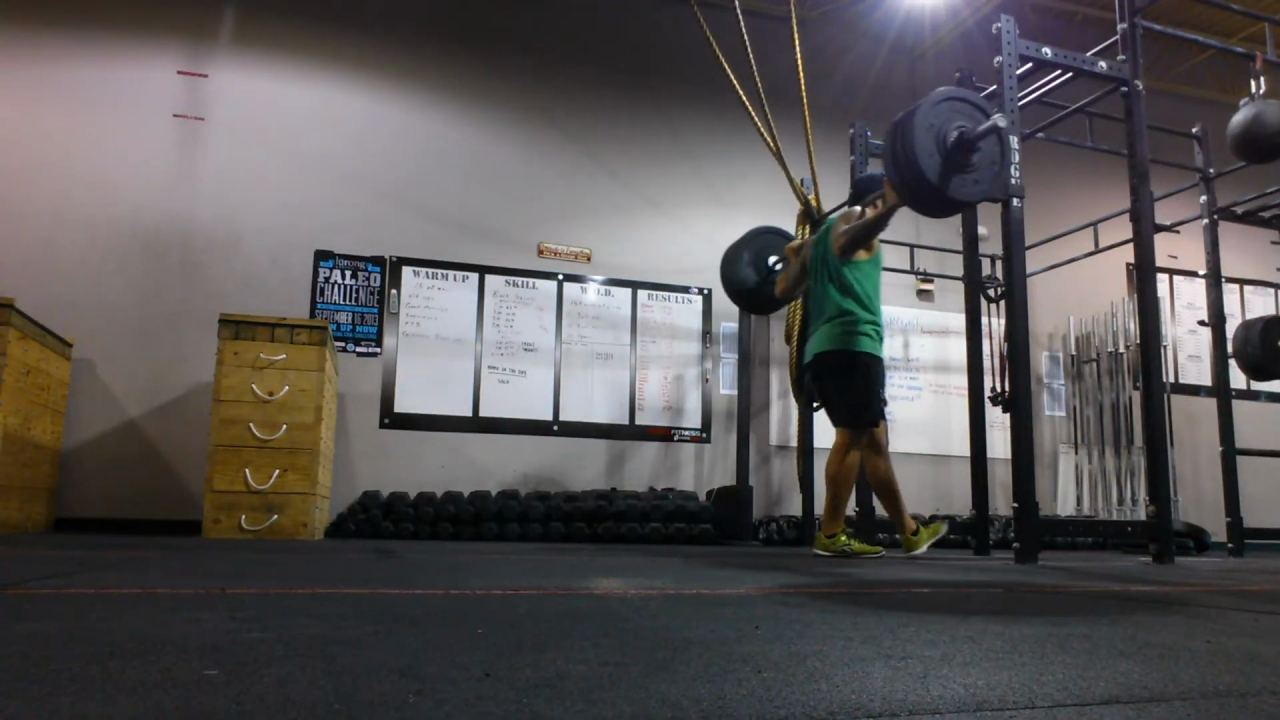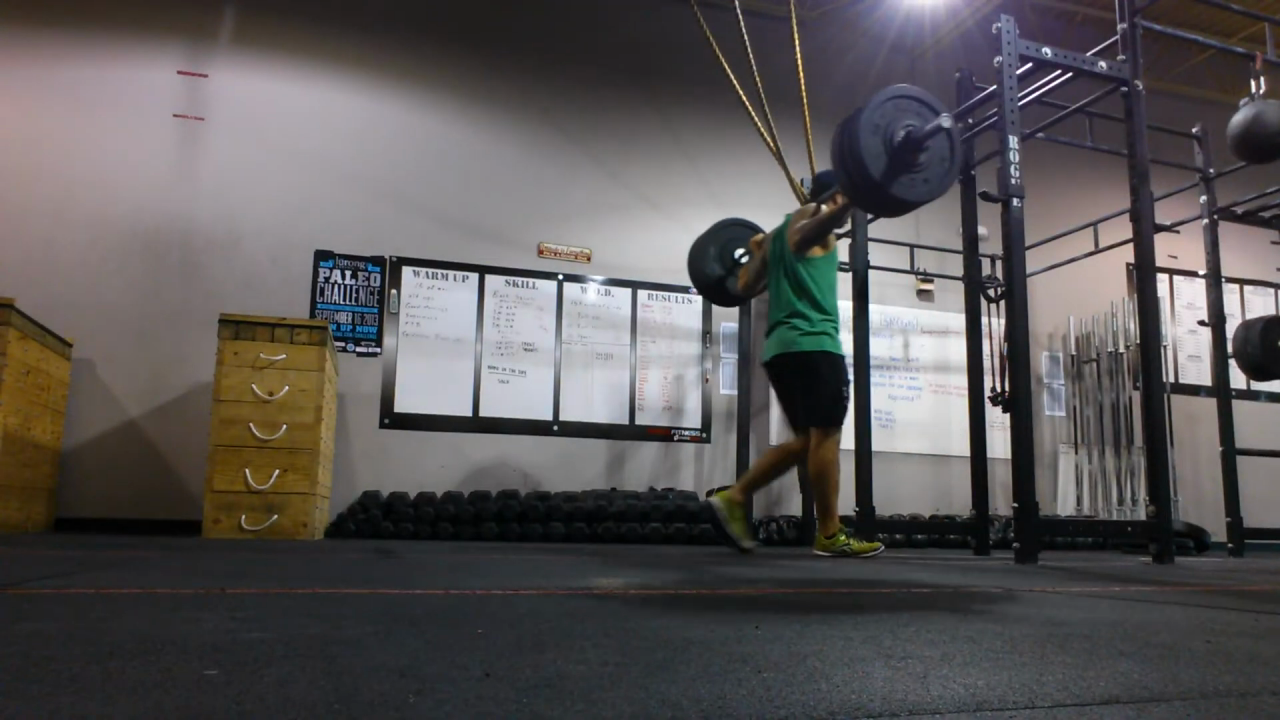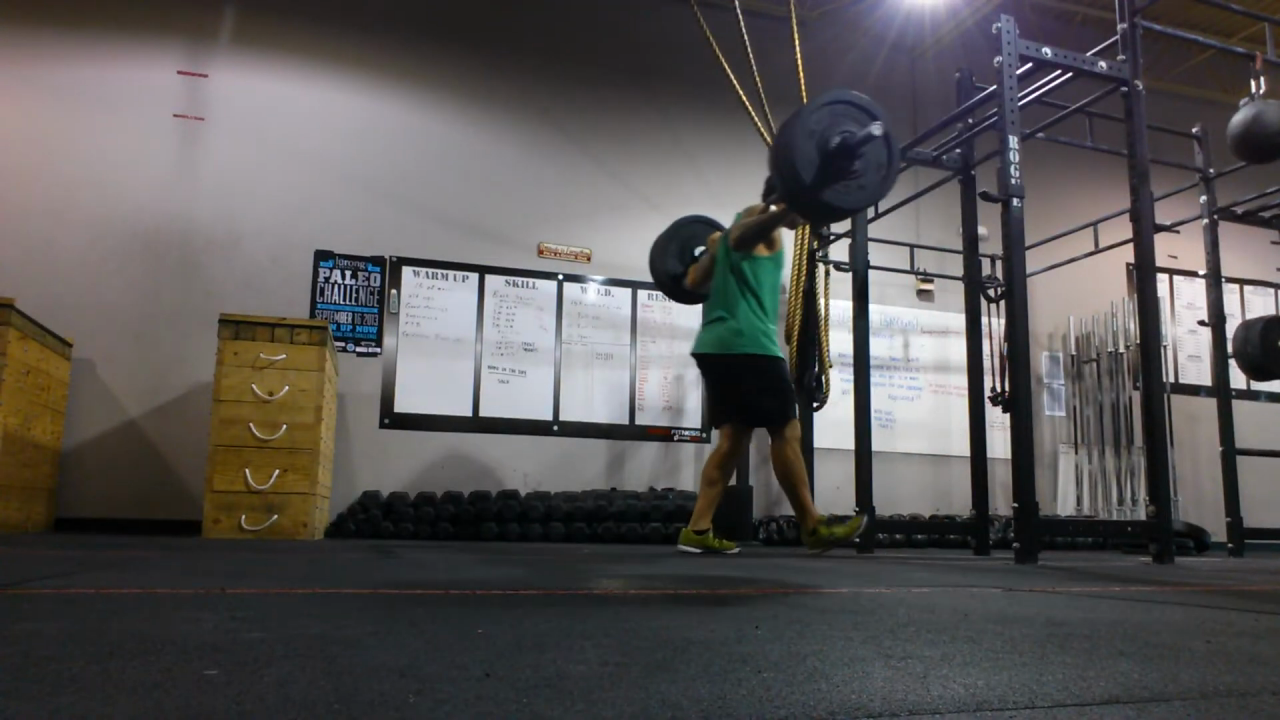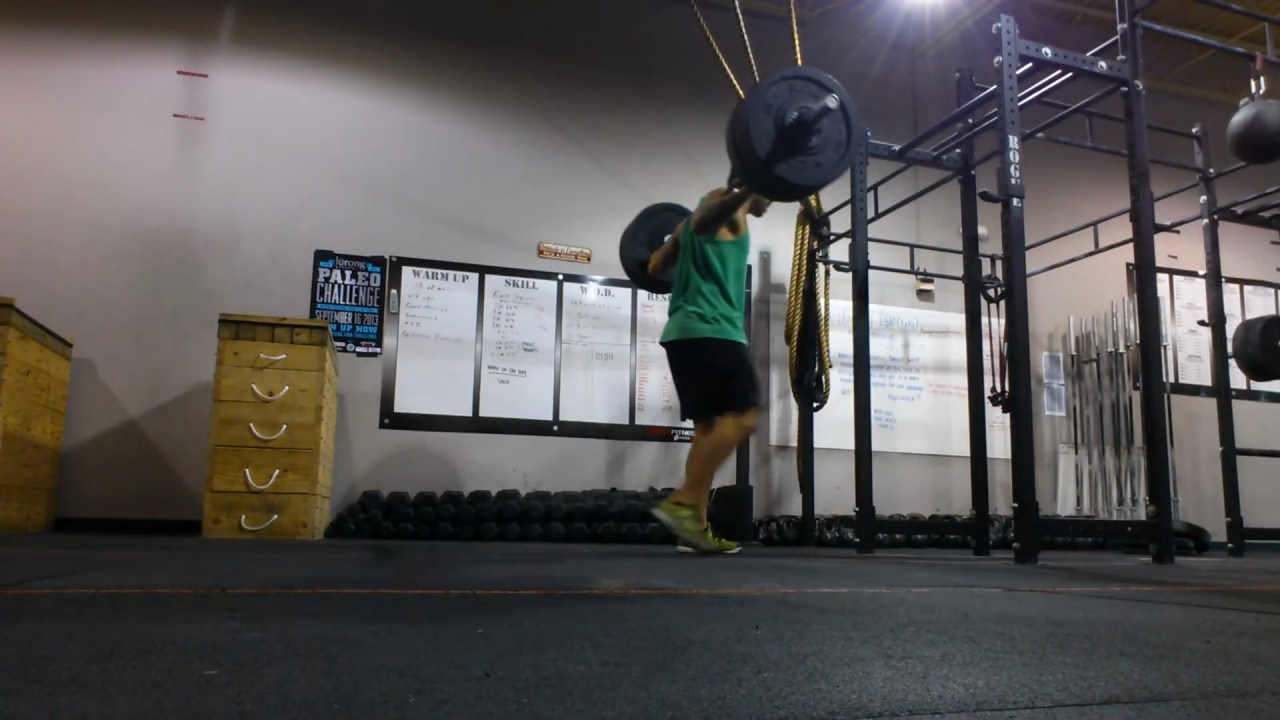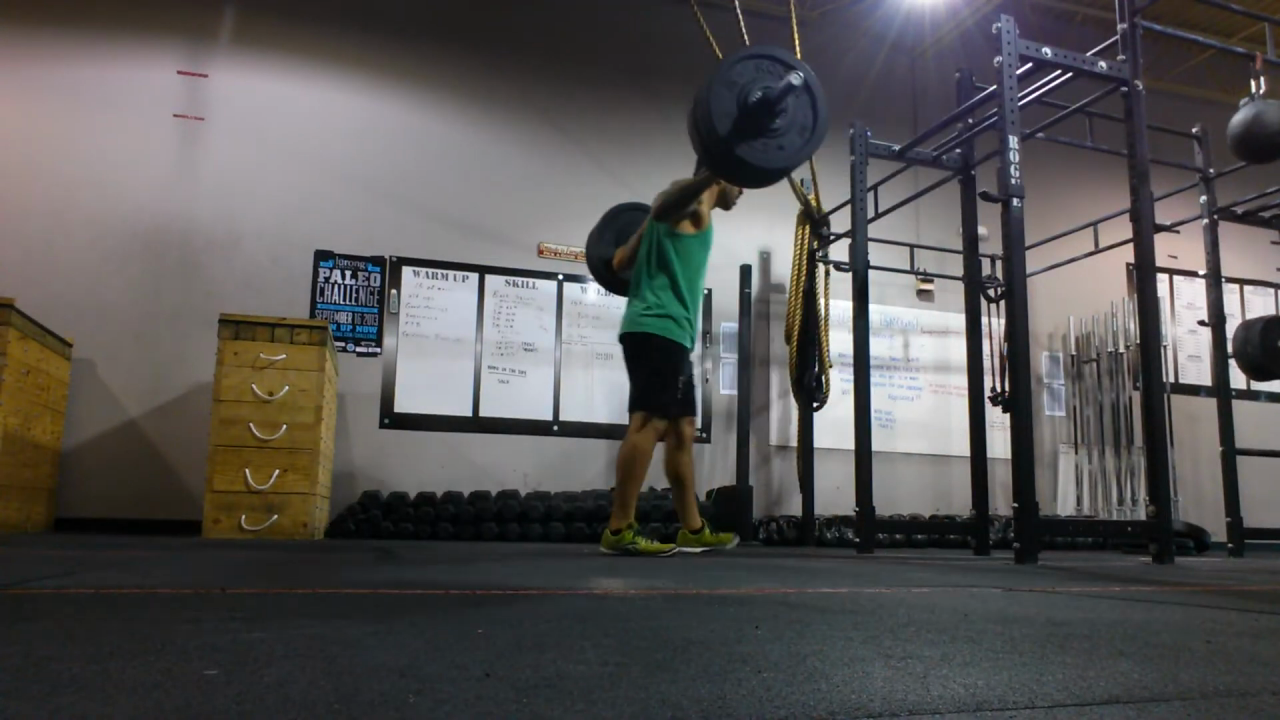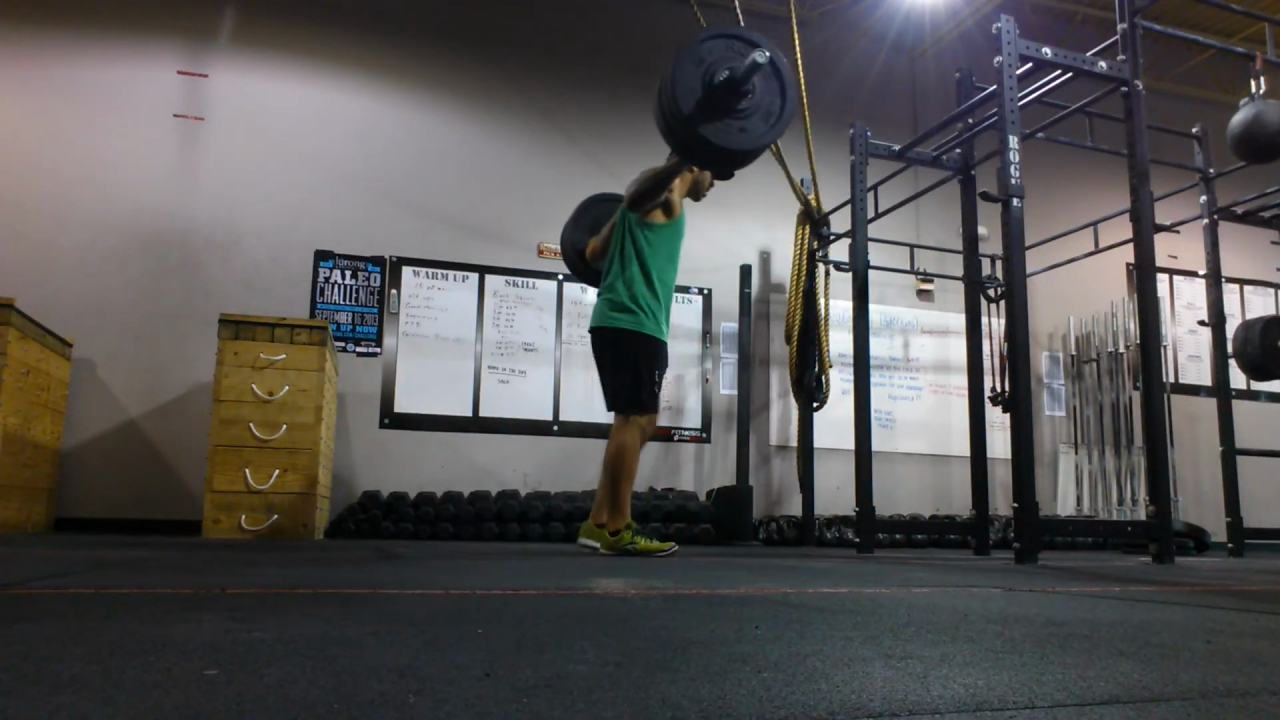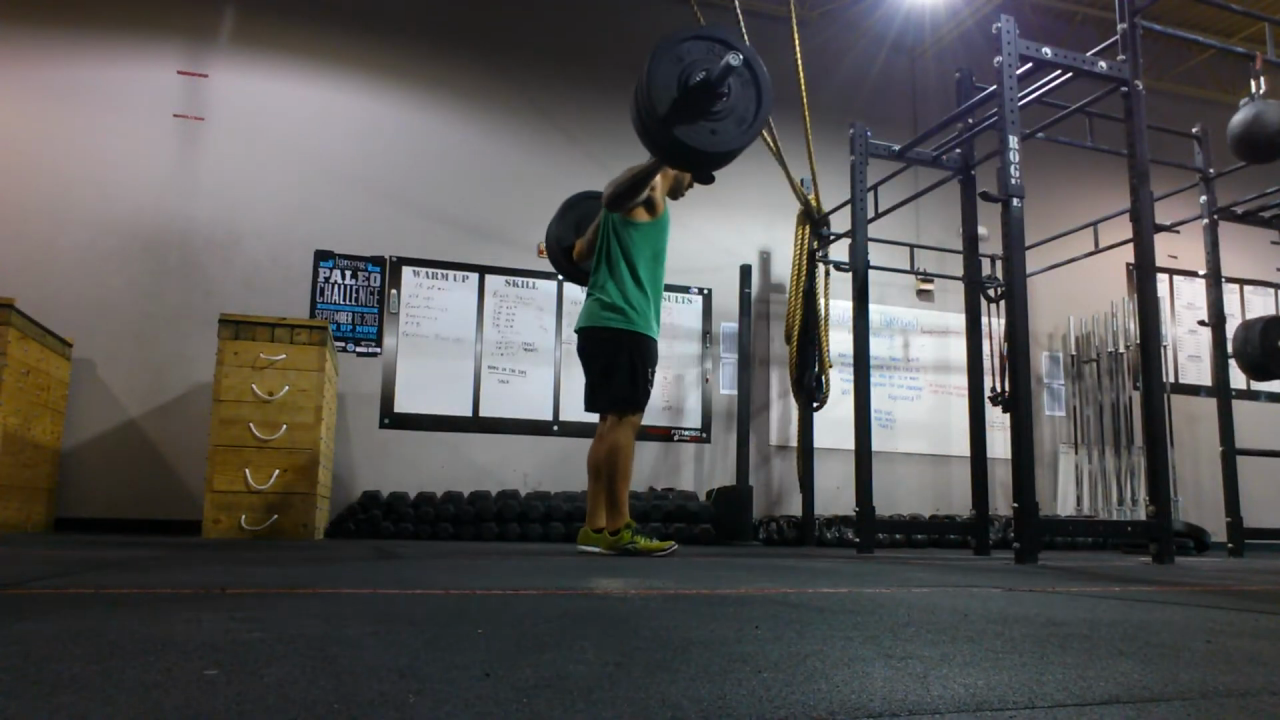
dt=0.3s
person 1, frame 1
left shoulder: (816, 240)
right shoulder: (853, 218)
left elbow: (783, 289)
right elbow: (845, 242)
left wrist: (794, 258)
right wrist: (892, 205)
left hip: (823, 349)
right hip: (851, 344)
left knee: (873, 439)
right knee: (854, 437)
left ankle: (909, 530)
right ankle: (830, 533)
person 1, frame 2
left shoulder: (781, 231)
right shoulder: (814, 214)
left elbow: (745, 285)
right elbow: (802, 236)
left wrist: (758, 253)
right wrist: (848, 205)
left hip: (783, 345)
right hip: (812, 343)
left knee: (810, 439)
right knee: (826, 436)
left ankle: (733, 498)
right ankle: (830, 534)
person 1, frame 3
left shoulder: (737, 229)
right shoulder: (761, 215)
left elbow: (693, 281)
right elbow: (746, 232)
left wrist: (712, 249)
right wrist: (794, 207)
left hip: (716, 345)
right hip: (747, 344)
left knee: (732, 440)
right knee: (785, 433)
left ankle: (697, 530)
right ankle: (813, 527)
person 1, frame 4
left shoulder: (709, 216)
right shoulder: (726, 203)
left elbow: (656, 266)
right elbow: (706, 216)
left wrist: (677, 235)
left hip: (687, 330)
right hip: (711, 329)
left knee: (717, 426)
right knee: (741, 419)
left ankle: (696, 527)
right ankle: (680, 504)
person 1, frame 5
left shoulder: (680, 211)
right shoulder: (693, 200)
left elbow: (621, 262)
right elbow: (663, 206)
left wrist: (640, 235)
right wrist: (714, 173)
left hip: (654, 329)
right hip: (661, 328)
left knee: (682, 430)
right knee: (650, 423)
left ankle: (693, 528)
right ankle: (619, 530)
person 1, frame 6
left shoulder: (651, 200)
right shoulder: (666, 188)
left elbow: (594, 252)
right elbow: (635, 193)
left wrist: (612, 226)
right wrist: (683, 160)
left hip: (617, 322)
right hip: (634, 323)
left knee: (636, 423)
right knee: (633, 421)
left ankle: (599, 523)
right ankle: (618, 530)
person 1, frame 7
left shoulder: (632, 198)
right shoulder: (648, 185)
left elbow: (581, 252)
right elbow: (613, 195)
left wrist: (597, 225)
right wrist: (662, 158)
left hip: (601, 323)
right hip: (624, 323)
left knee: (612, 423)
right knee: (624, 420)
left ankle: (596, 528)
right ankle: (618, 530)
